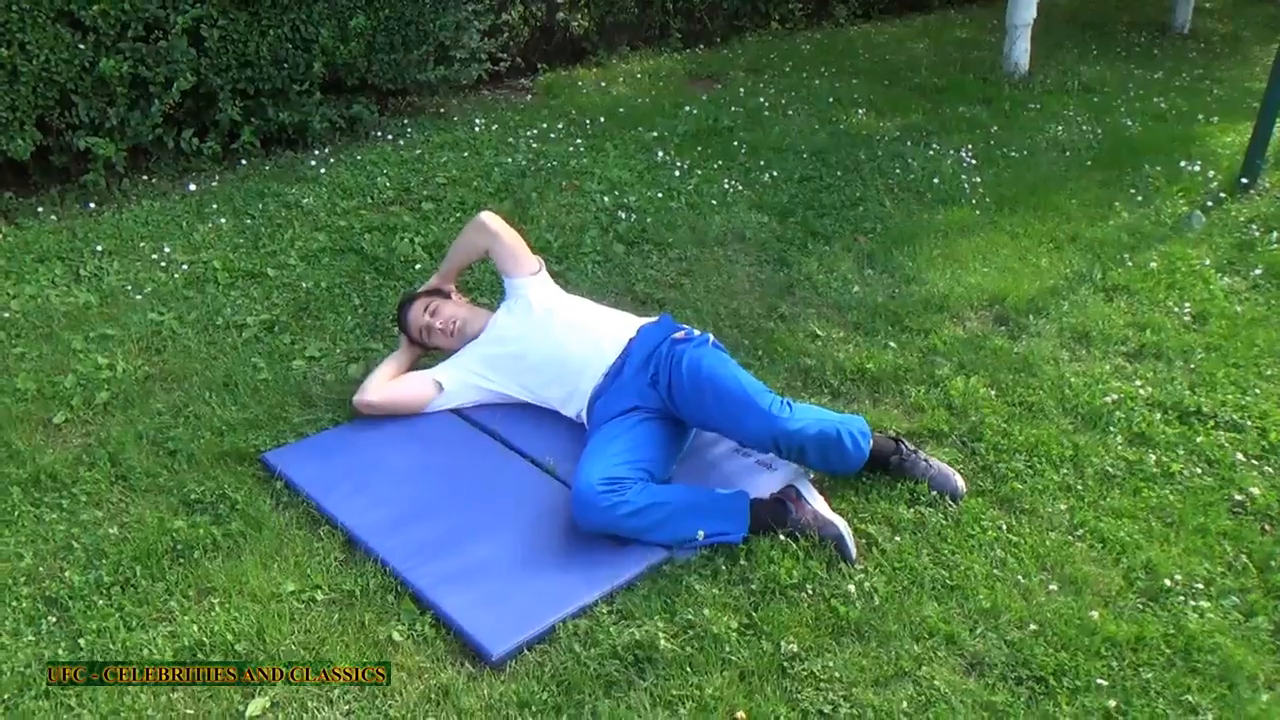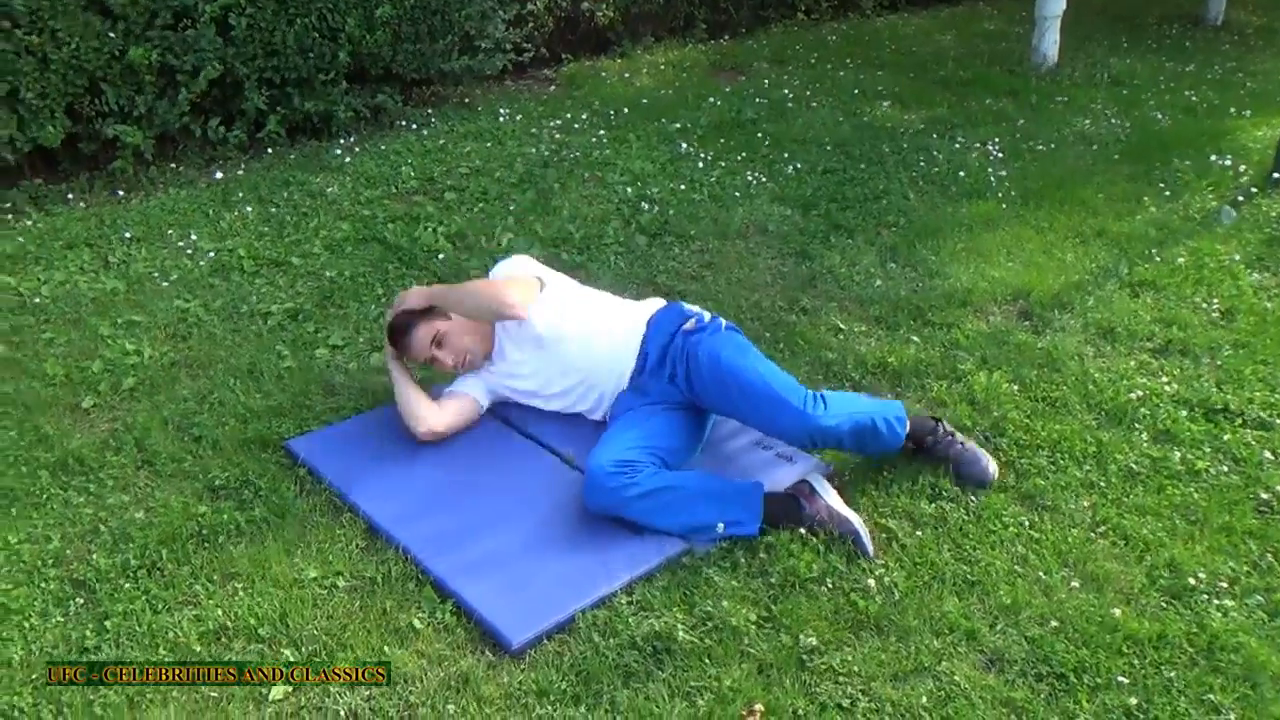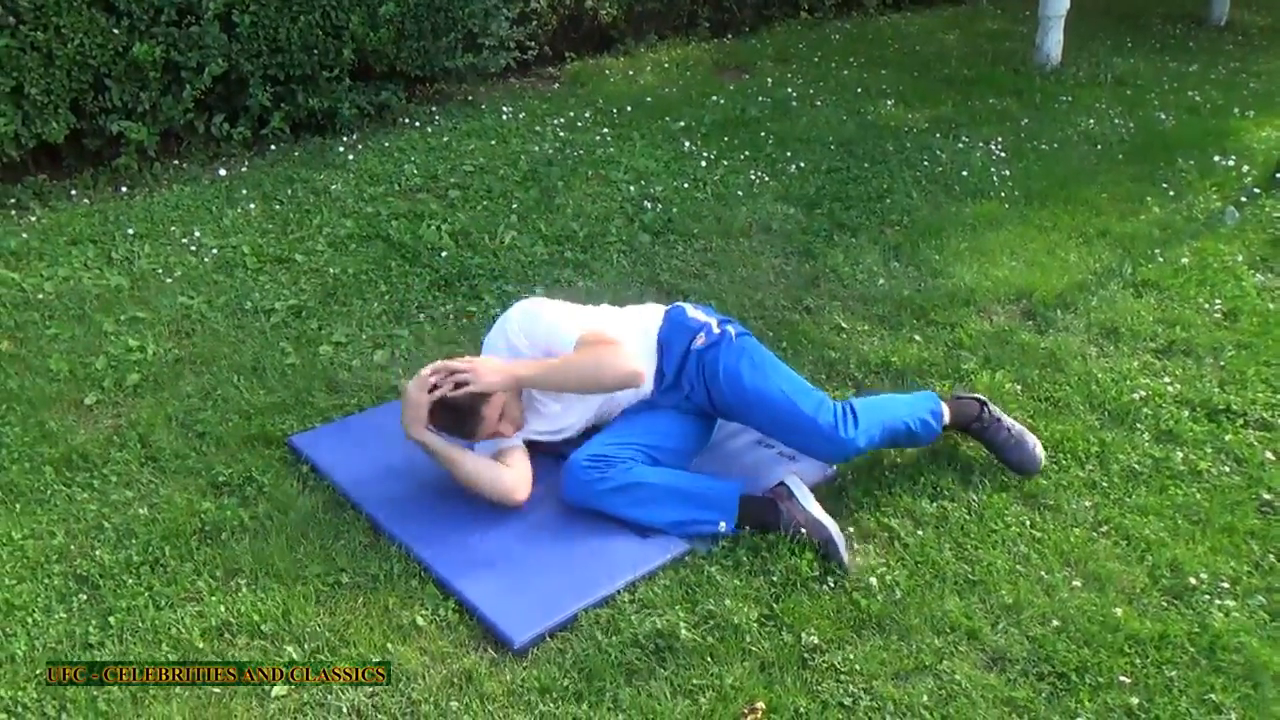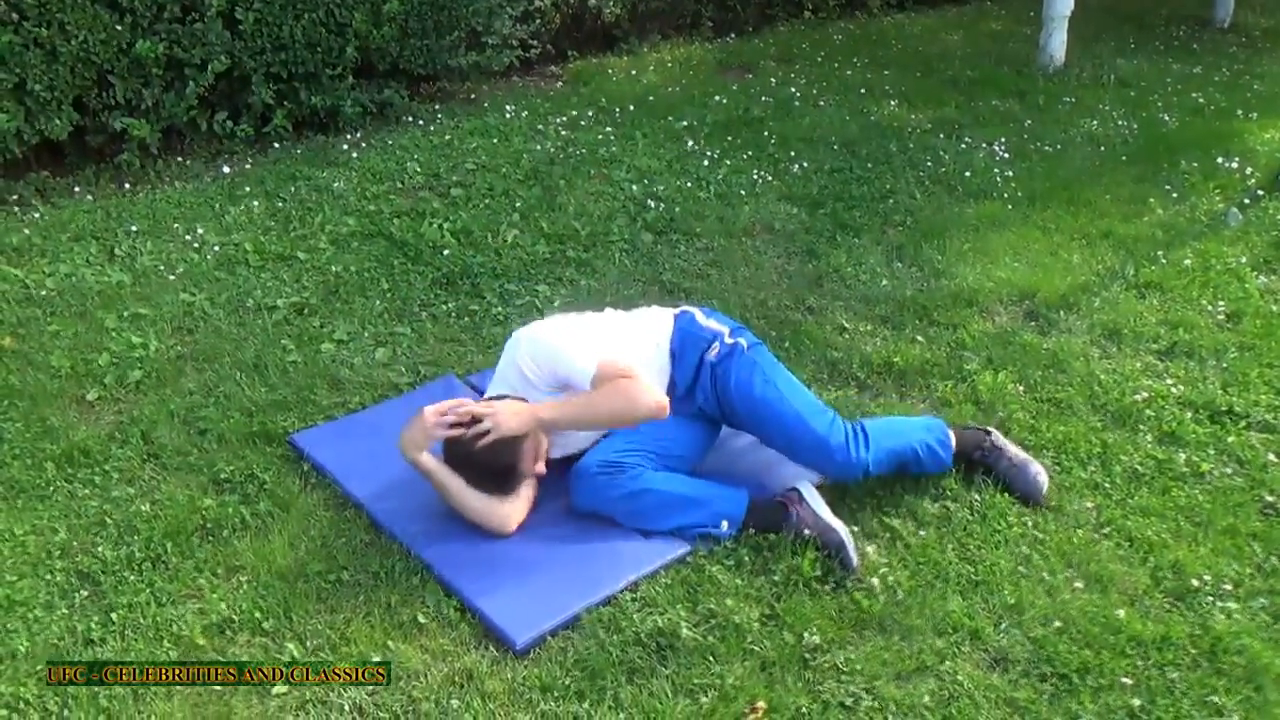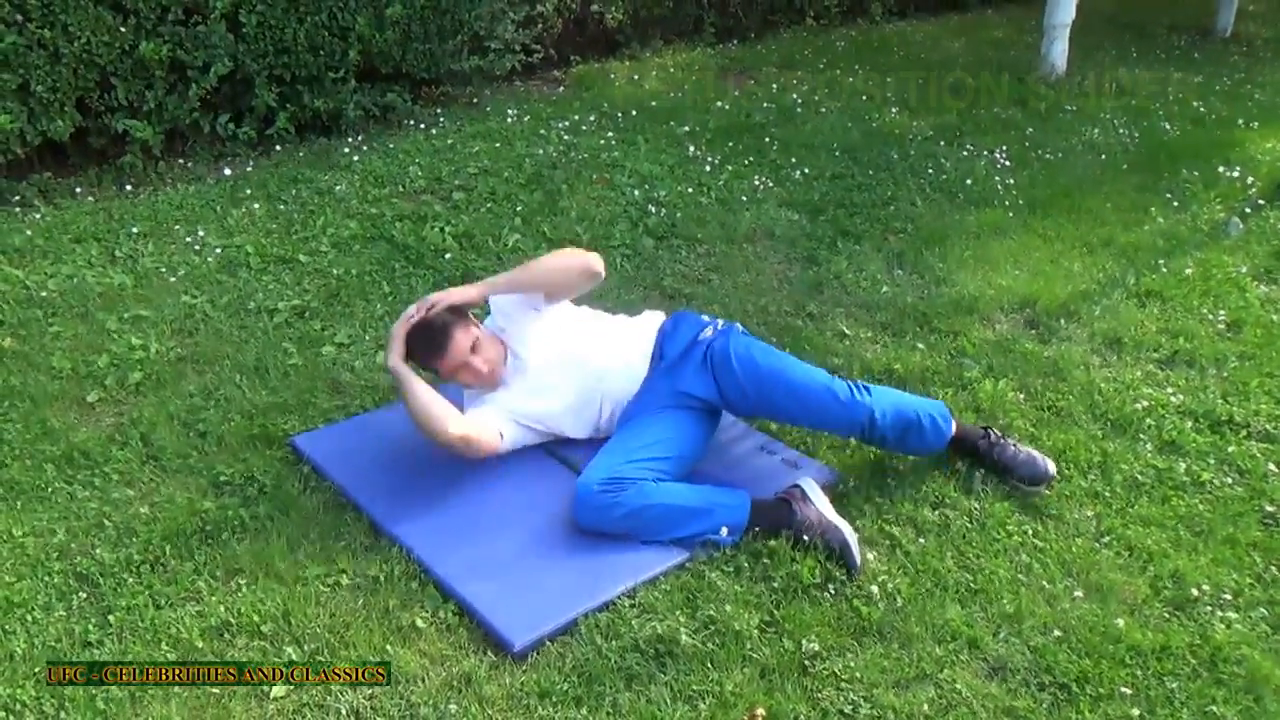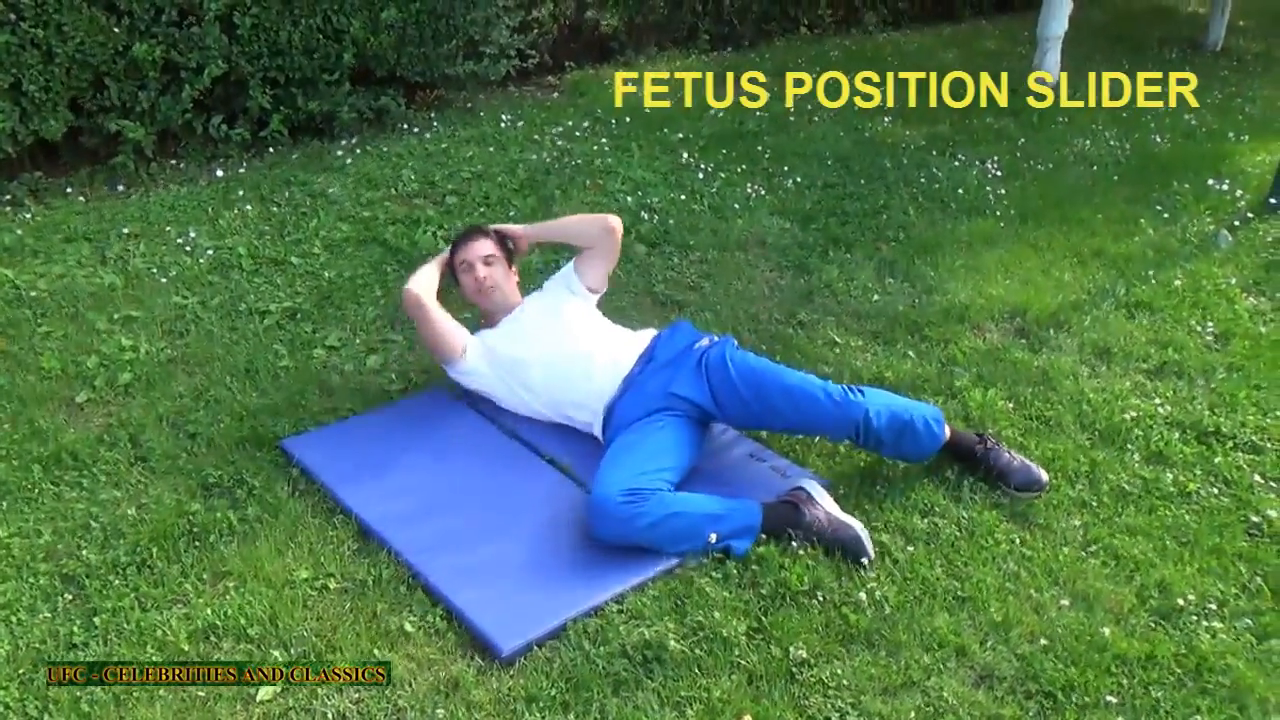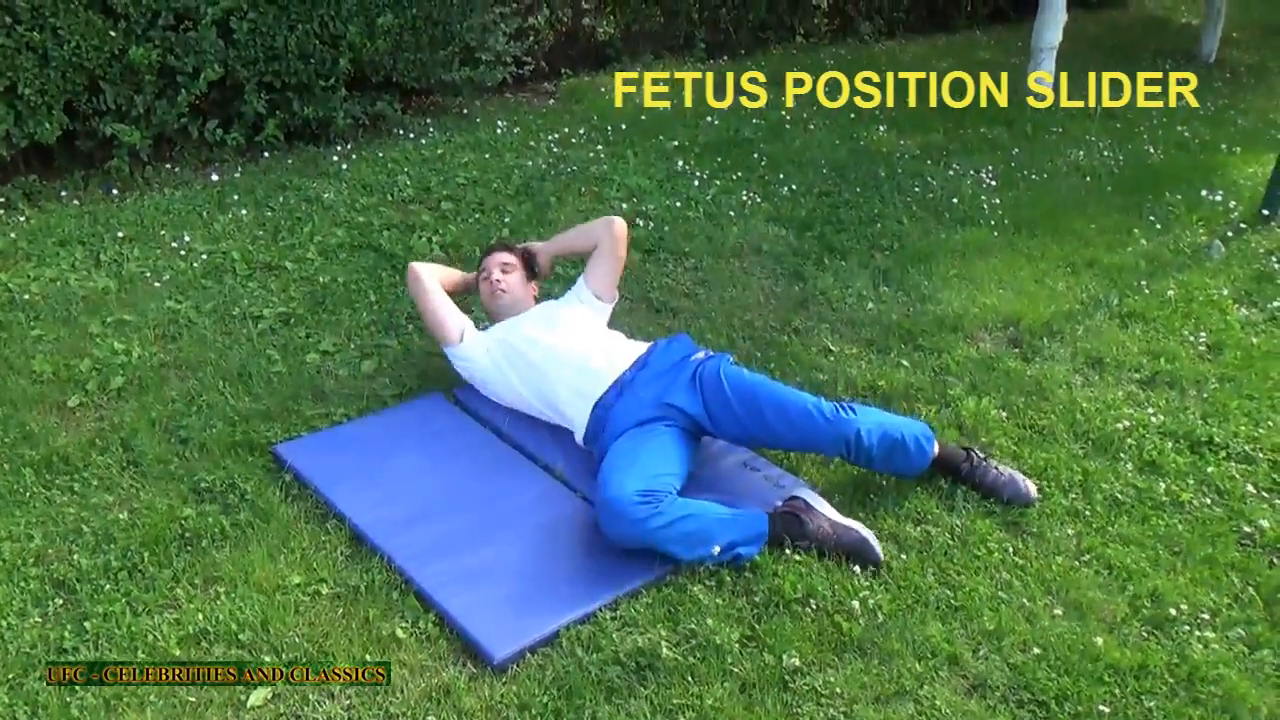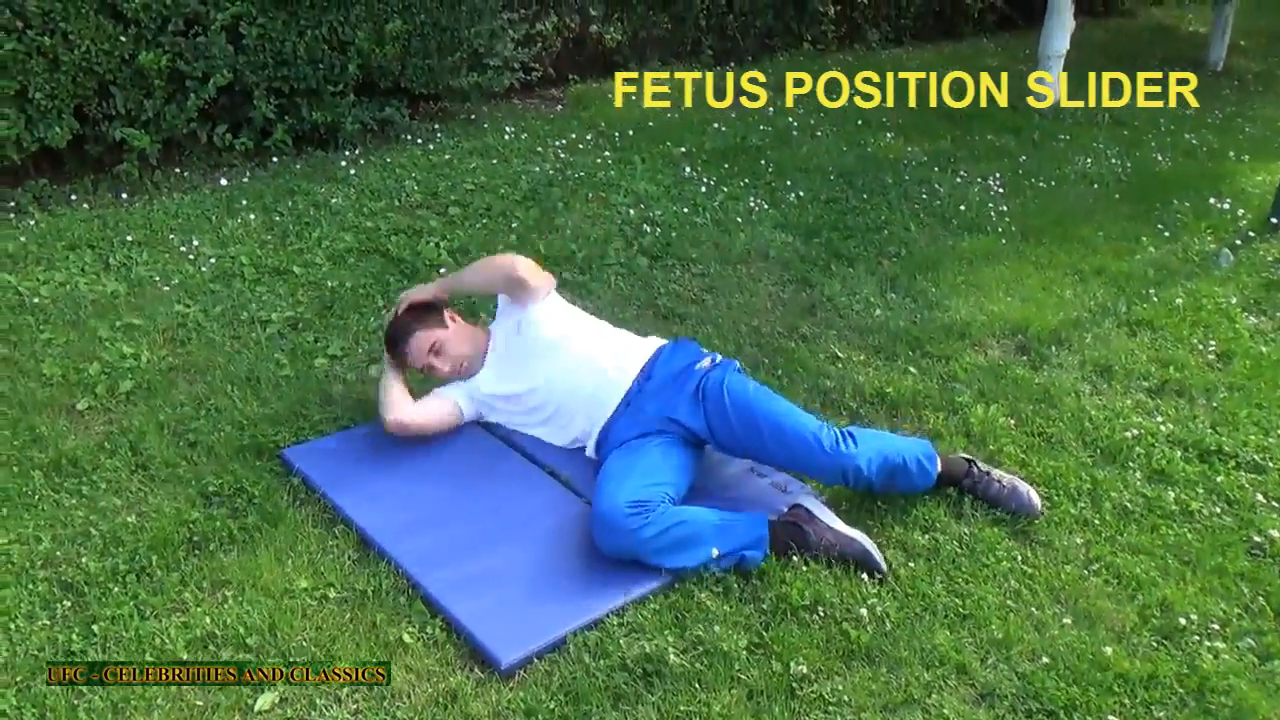
dt=0.5s
person 1, frame 1
left shoulder: (524, 293)
right shoulder: (464, 372)
left elbow: (488, 225)
right elbow: (369, 398)
left wrist: (439, 281)
right wrist: (406, 349)
left hip: (658, 350)
right hip: (617, 411)
left knee: (769, 422)
right knee: (593, 502)
left ankle: (885, 451)
right ankle: (779, 512)
person 1, frame 2
left shoulder: (512, 274)
right shoulder: (484, 381)
left elbow: (507, 297)
right elbow: (425, 424)
left wrist: (427, 298)
right wrist: (397, 362)
left hip: (673, 340)
right hip: (639, 406)
left knee: (802, 417)
right knee: (605, 483)
left ankle: (921, 431)
right ankle: (791, 507)
person 1, frame 3
left shoulder: (523, 325)
right shoulder: (496, 413)
left elbow: (626, 364)
right elbow: (513, 489)
left wrist: (514, 374)
right wrist: (421, 435)
left hip: (686, 345)
right hip: (658, 407)
left knee: (834, 432)
right knee: (583, 478)
left ankle: (963, 412)
right ankle: (767, 511)
person 1, frame 4
left shoulder: (534, 351)
right shoulder: (503, 434)
left elbow: (645, 400)
right elbow: (504, 519)
left wrist: (534, 415)
right wrist: (419, 456)
left hip: (695, 350)
right hip: (680, 417)
left knee: (842, 453)
right knee: (592, 483)
left ankle: (967, 442)
right ankle: (777, 513)
person 1, frame 5
left shoulder: (514, 307)
right shoulder: (486, 412)
left elbow: (589, 265)
right elbow: (461, 438)
left wrist: (479, 289)
right wrist: (402, 371)
left hip: (681, 346)
right hip: (651, 413)
left knee: (842, 403)
right knee: (596, 500)
left ankle: (974, 439)
right ankle: (778, 515)
person 1, frame 6
left shoulder: (557, 294)
right shoulder: (476, 360)
left elbow: (608, 228)
right elbow: (414, 298)
left wrist: (522, 233)
right wrist: (441, 260)
left hip: (676, 356)
right hip: (636, 418)
left knee: (833, 404)
right knee: (610, 511)
left ankle: (968, 446)
right ankle: (785, 516)
person 1, frame 7
left shoulder: (573, 304)
right shoulder: (478, 355)
left elbow: (613, 229)
right elbow: (420, 276)
left wrist: (542, 249)
right wrist: (467, 275)
left hip: (676, 370)
right hip: (625, 425)
left knee: (831, 421)
right knee: (623, 513)
left ankle: (952, 459)
right ankle: (787, 525)
person 1, frame 8
left shoulder: (520, 313)
right shoulder: (472, 394)
left elbow: (517, 268)
right elbow: (399, 420)
left wrist: (434, 288)
right wrist: (393, 365)
left hip: (675, 375)
right hip: (630, 438)
left knee: (830, 451)
right knee: (616, 524)
left ankle: (956, 469)
right ankle: (790, 534)
